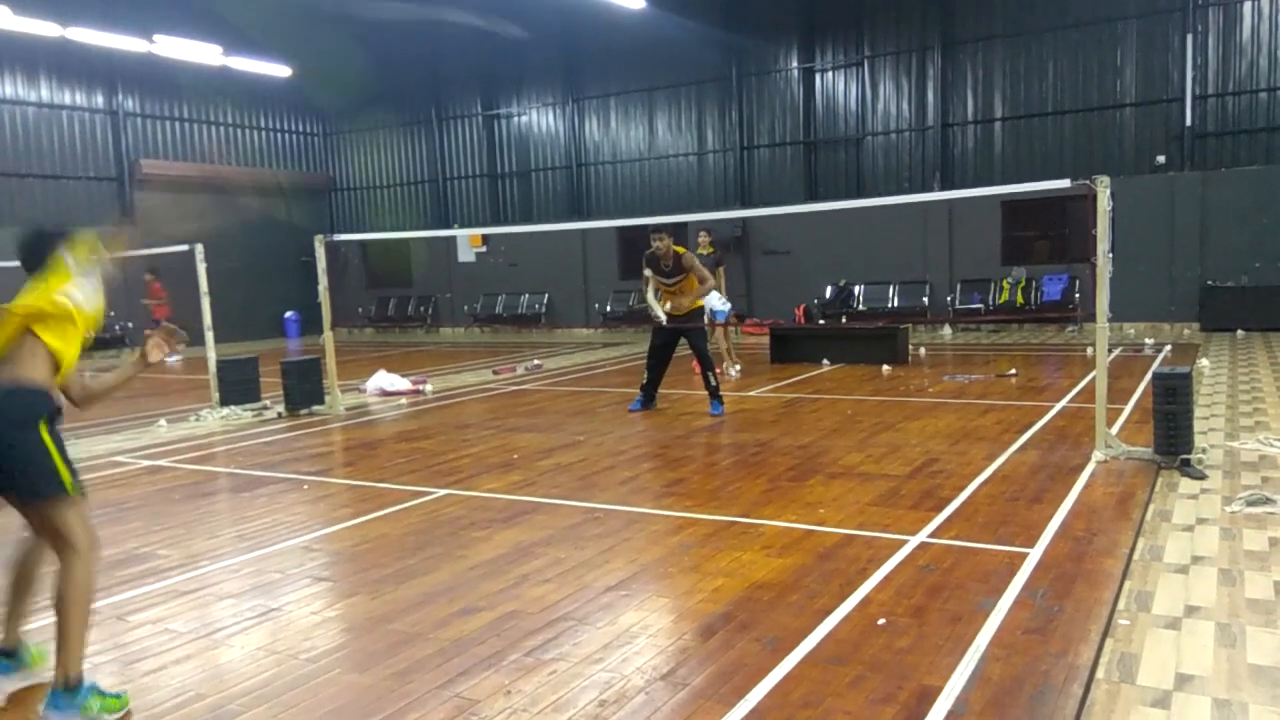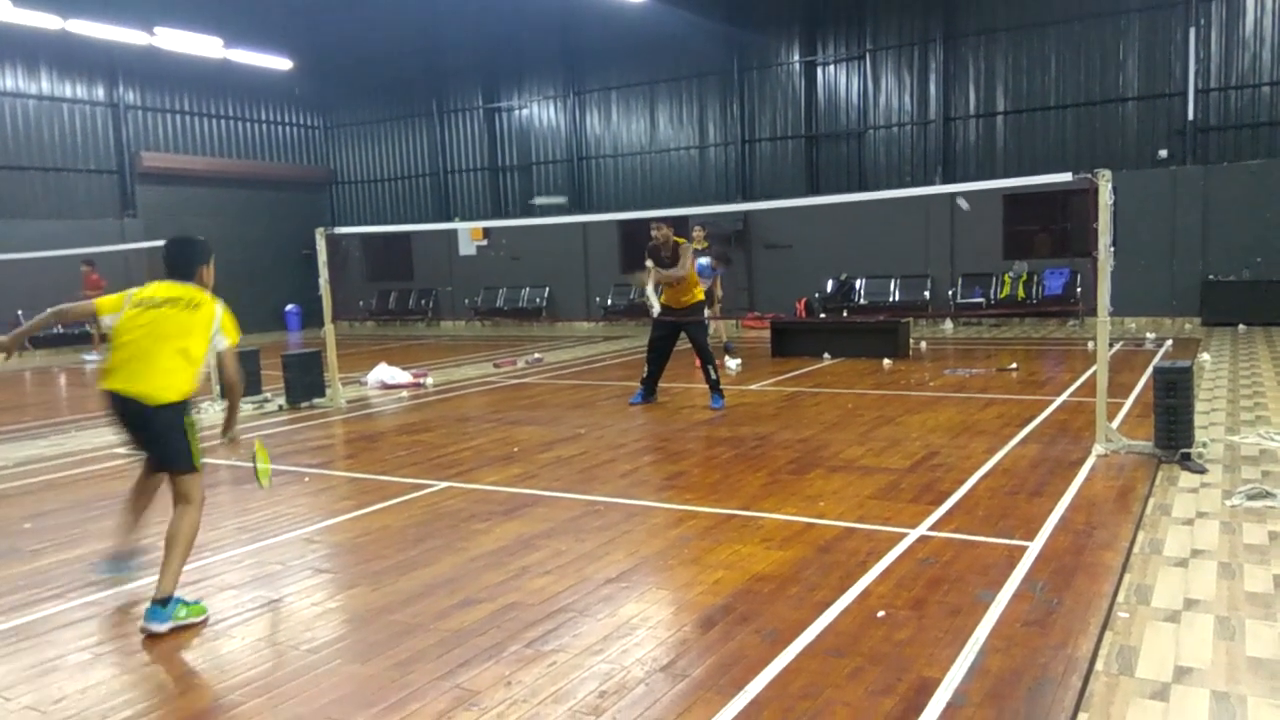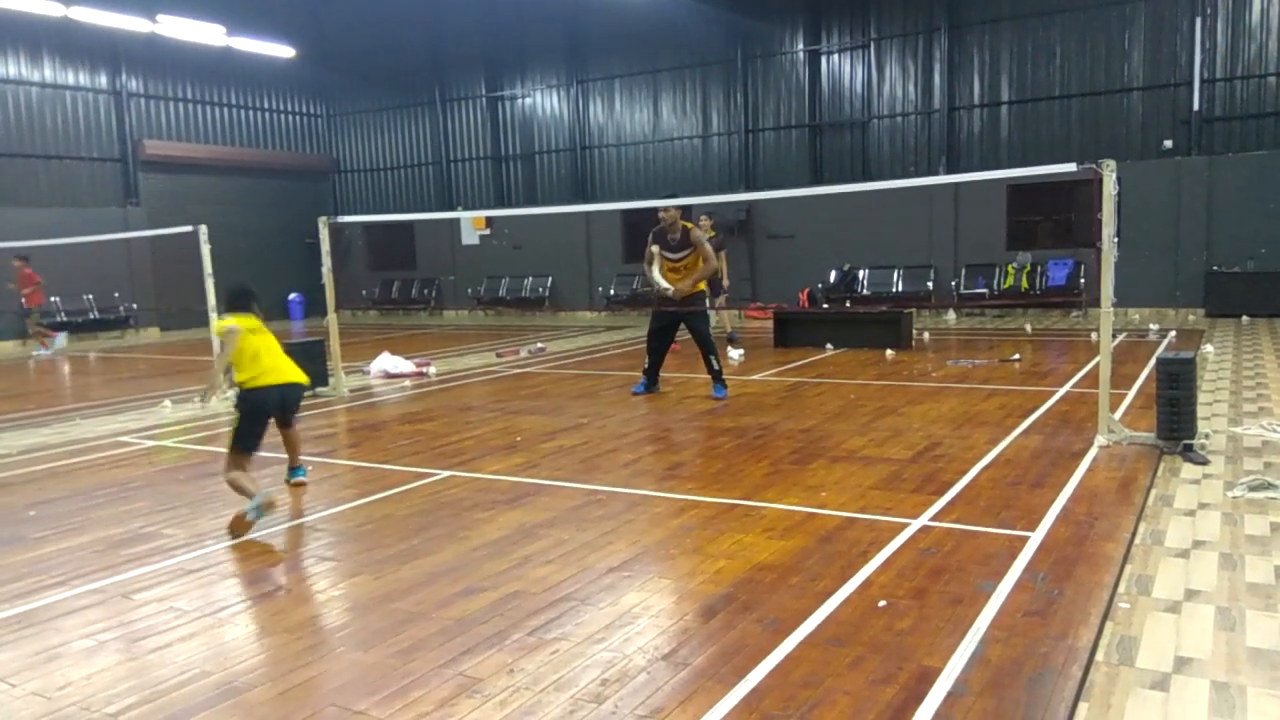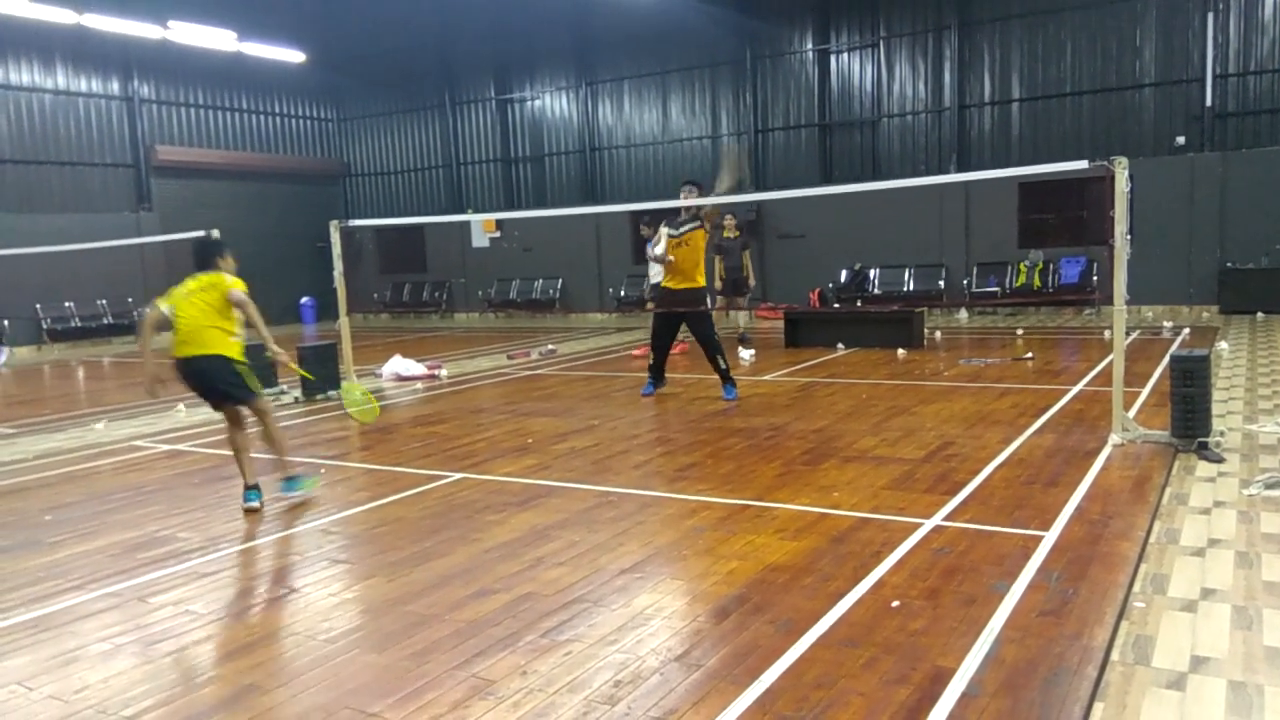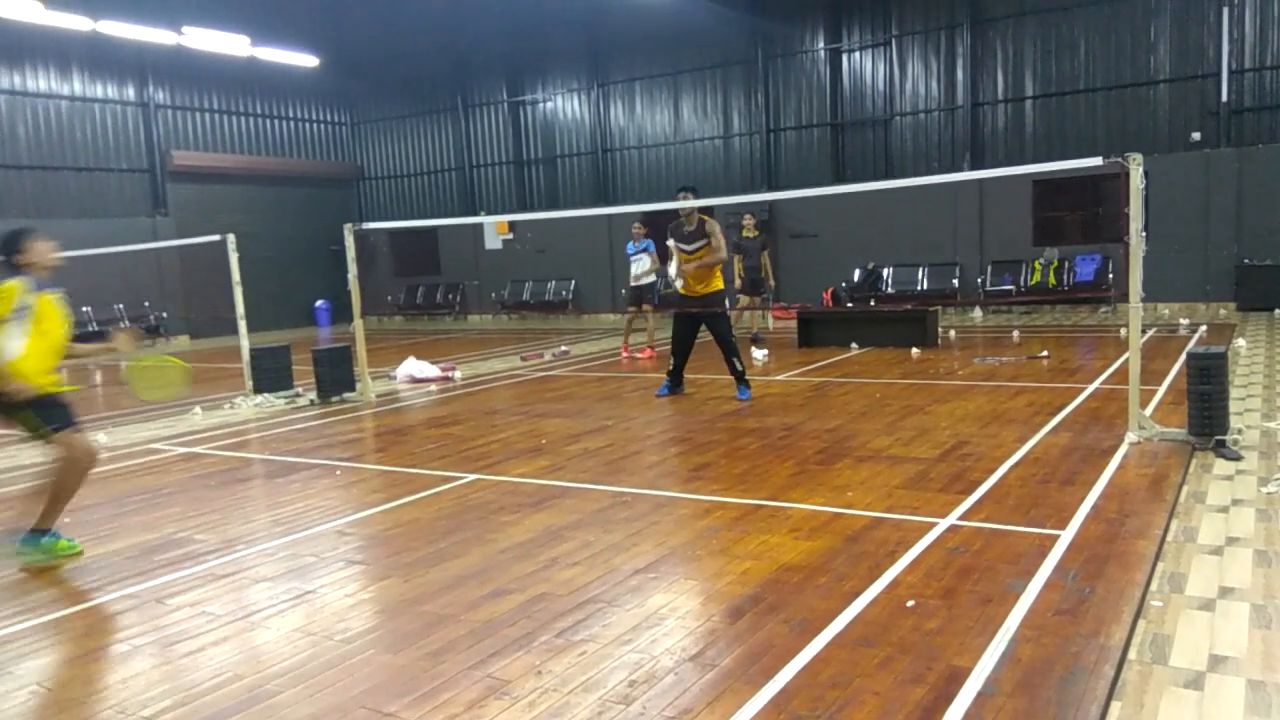
dt=0.5s
person 1, frame 1
left shoulder: (41, 310)
right shoulder: (62, 282)
left elbow: (76, 394)
left wrist: (139, 363)
left knee: (48, 535)
right knee: (79, 546)
person 1, frame 2
left shoulder: (138, 296)
right shoulder: (212, 308)
left elbow: (68, 311)
right elbow: (232, 376)
right wrist: (232, 419)
left hip: (119, 394)
right hip: (162, 400)
left knee: (157, 468)
right knee: (190, 498)
left ankle: (124, 548)
right ankle: (163, 605)
person 1, frame 3
left shoulder: (228, 322)
right shoulder: (263, 329)
left elbow: (233, 333)
left wrist: (217, 372)
left hip: (259, 389)
right hip: (292, 384)
left knee: (234, 471)
right knee: (287, 424)
left ankle: (257, 498)
right ankle: (296, 468)
person 1, frame 4
left shoulder: (181, 290)
right shoulder: (228, 281)
left elbow: (149, 319)
right elbow: (242, 302)
left wrist: (148, 364)
right wrist: (270, 343)
left hip: (187, 362)
right hip: (219, 357)
left knee: (235, 418)
right knee: (264, 412)
left ankle: (251, 490)
right ankle: (289, 478)
person 1, frame 5
left shoulder: (51, 297)
left elbow: (58, 347)
left wrist: (109, 346)
left hip: (43, 390)
left knee: (83, 455)
right knee: (77, 452)
left ankle: (42, 533)
right ankle: (37, 535)
person 2, frame 1
left shoulder: (685, 258)
right shoulder: (649, 259)
left elbow: (709, 282)
right elbow: (649, 285)
left wrist: (689, 299)
left hip: (692, 311)
right hip: (667, 312)
left knee: (703, 354)
right knee: (655, 356)
left ankle: (716, 400)
right ankle: (646, 397)
person 2, frame 2
left shoulder: (684, 248)
right shoulder: (651, 250)
left elbow: (683, 273)
right elbow: (652, 276)
left wrist: (661, 276)
left hip: (692, 304)
right hip: (668, 306)
left knee: (702, 348)
right knee: (655, 348)
left ankle: (716, 393)
right ankle: (647, 390)
person 2, frame 3
left shoulder: (693, 234)
right shoulder: (655, 235)
left elbow: (712, 264)
right elbow: (649, 265)
left wrist: (690, 282)
right wrist: (657, 283)
left hip: (694, 296)
right hip: (667, 297)
left knee: (704, 339)
right knee: (655, 340)
left ankle: (719, 383)
right ankle: (650, 380)
person 2, frame 4
left shoulder: (702, 217)
right shoulder: (668, 224)
right elbow: (653, 249)
right wrist: (657, 255)
left hip: (694, 291)
right hip: (668, 291)
left knee: (709, 339)
right knee: (659, 339)
left ankle: (728, 383)
right ankle: (655, 378)
person 2, frame 5
left shoulder: (709, 225)
right shoulder: (673, 230)
left elbow: (722, 255)
left wrist: (694, 265)
right wrist: (674, 273)
left hip: (712, 293)
right hip: (687, 295)
left knee: (726, 340)
right knee: (679, 342)
left ankle: (742, 383)
right ankle: (674, 382)
